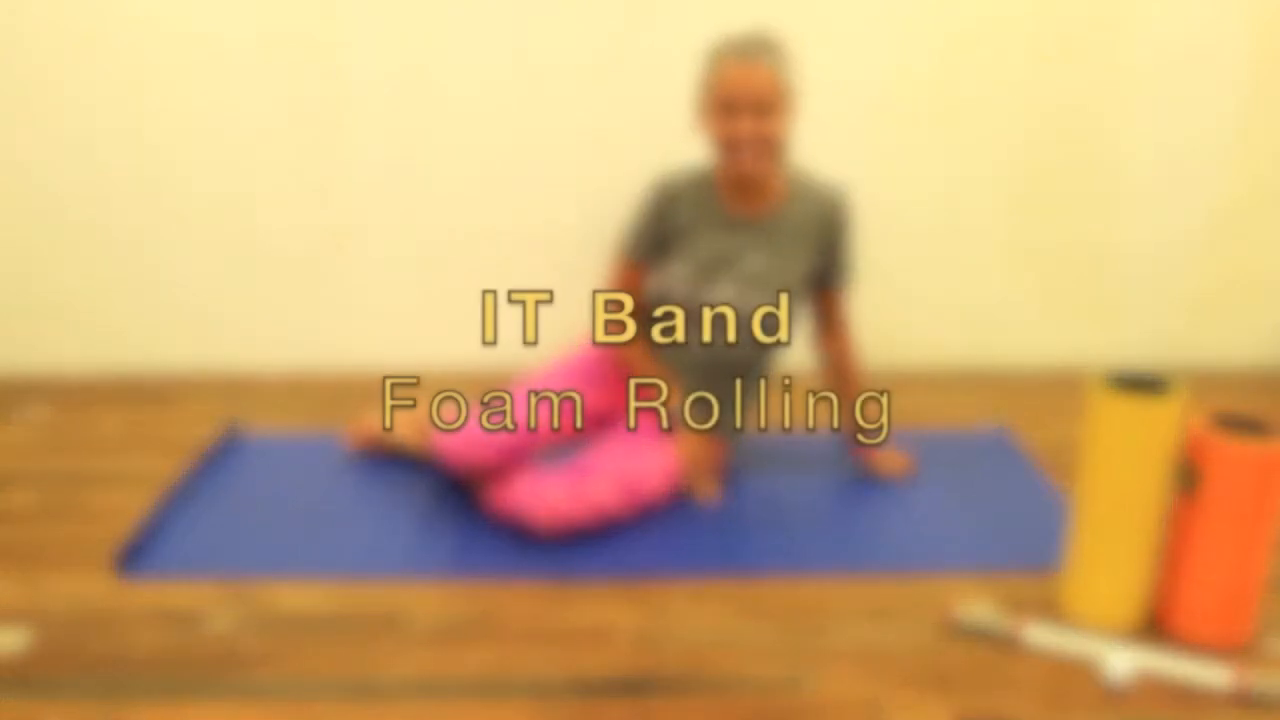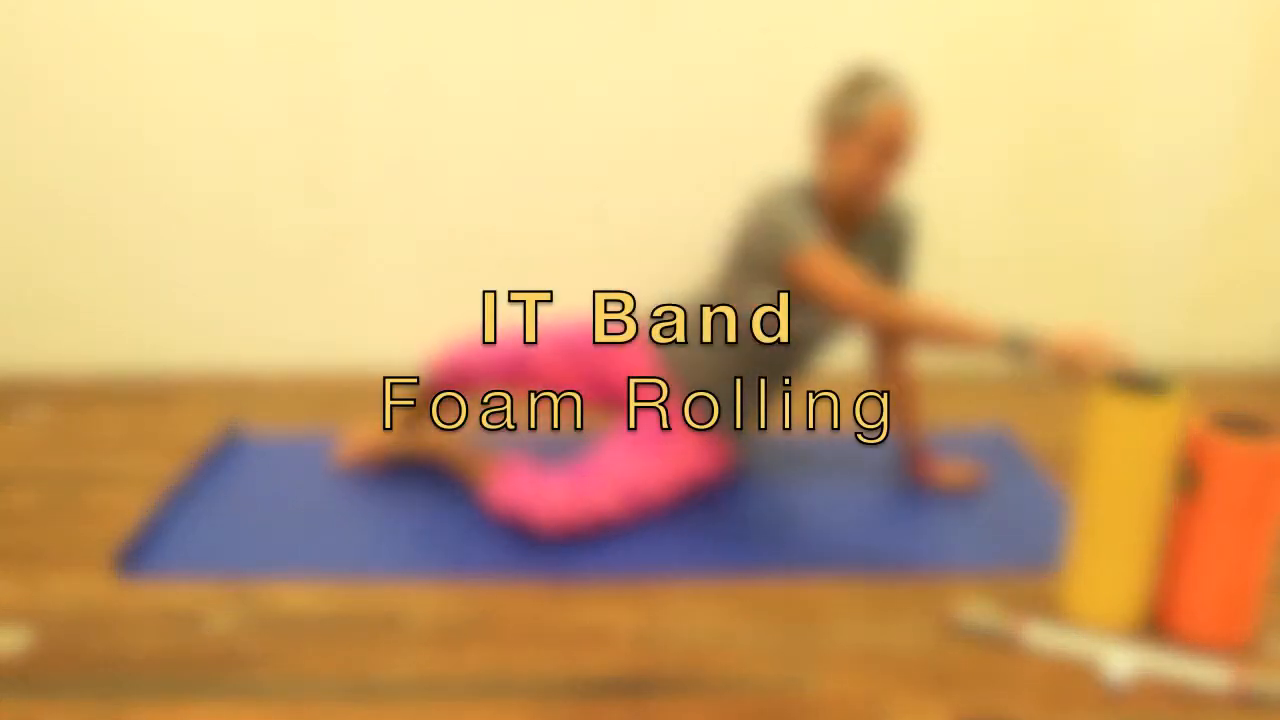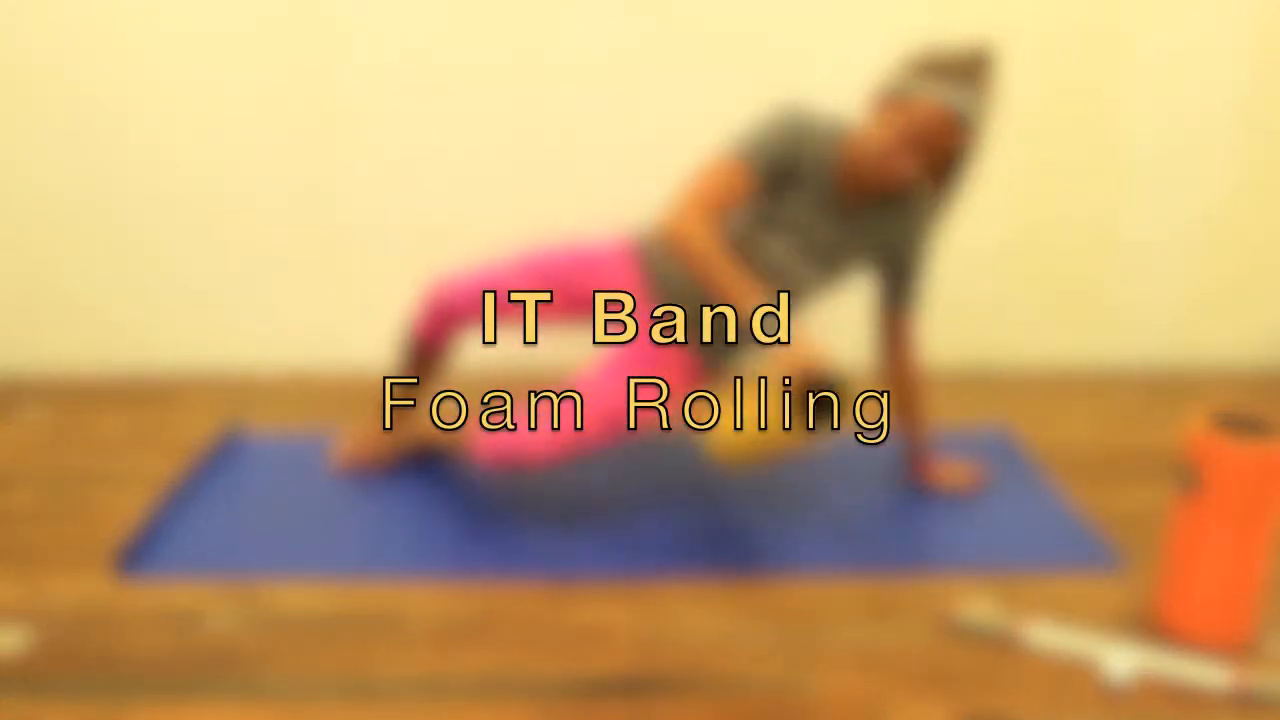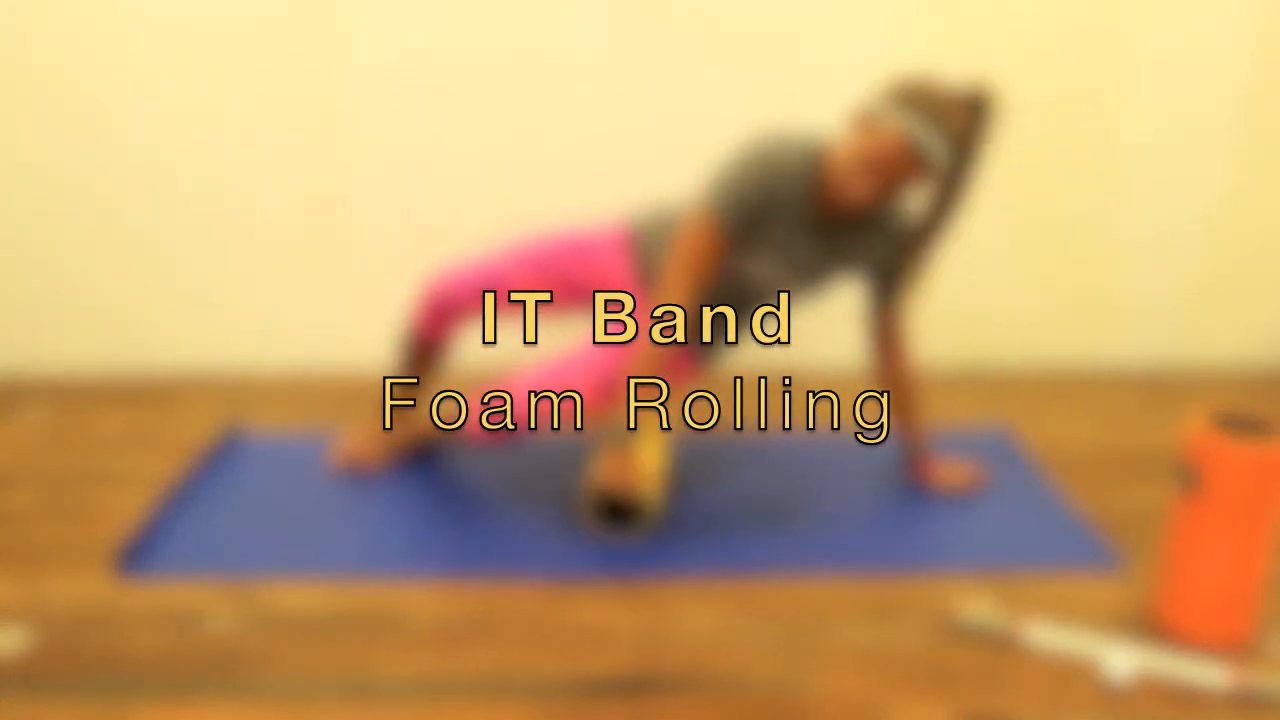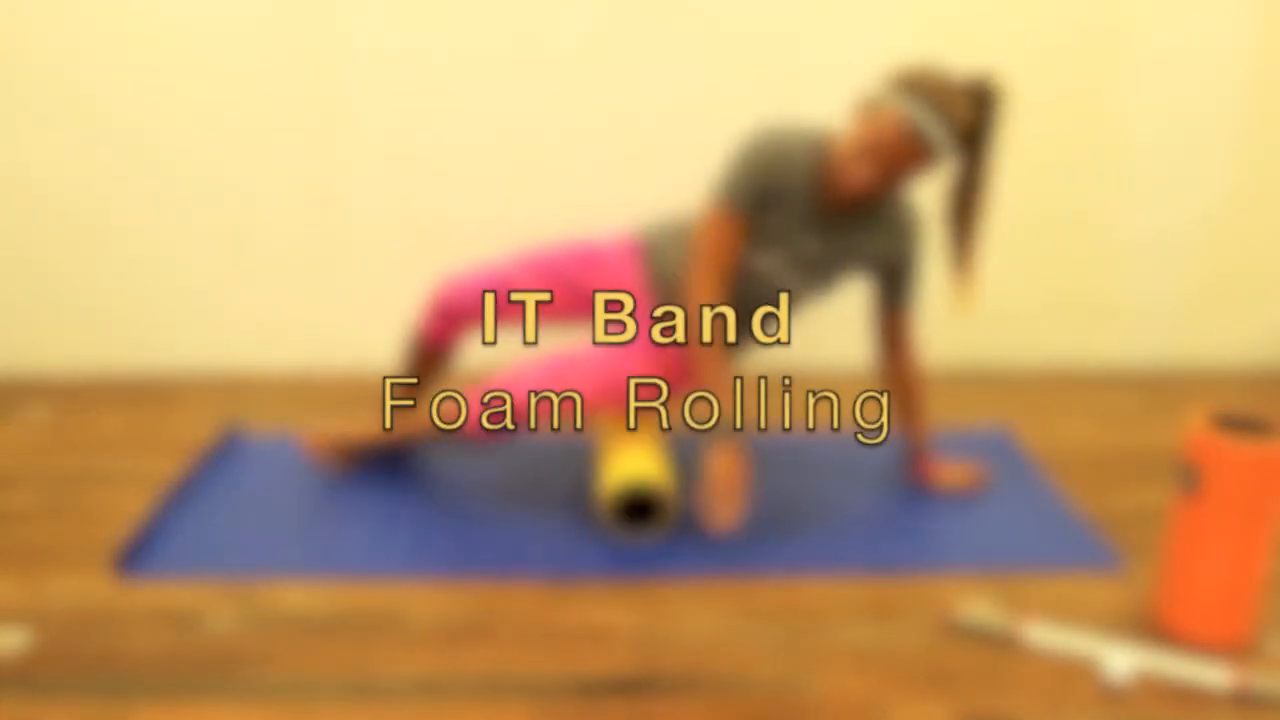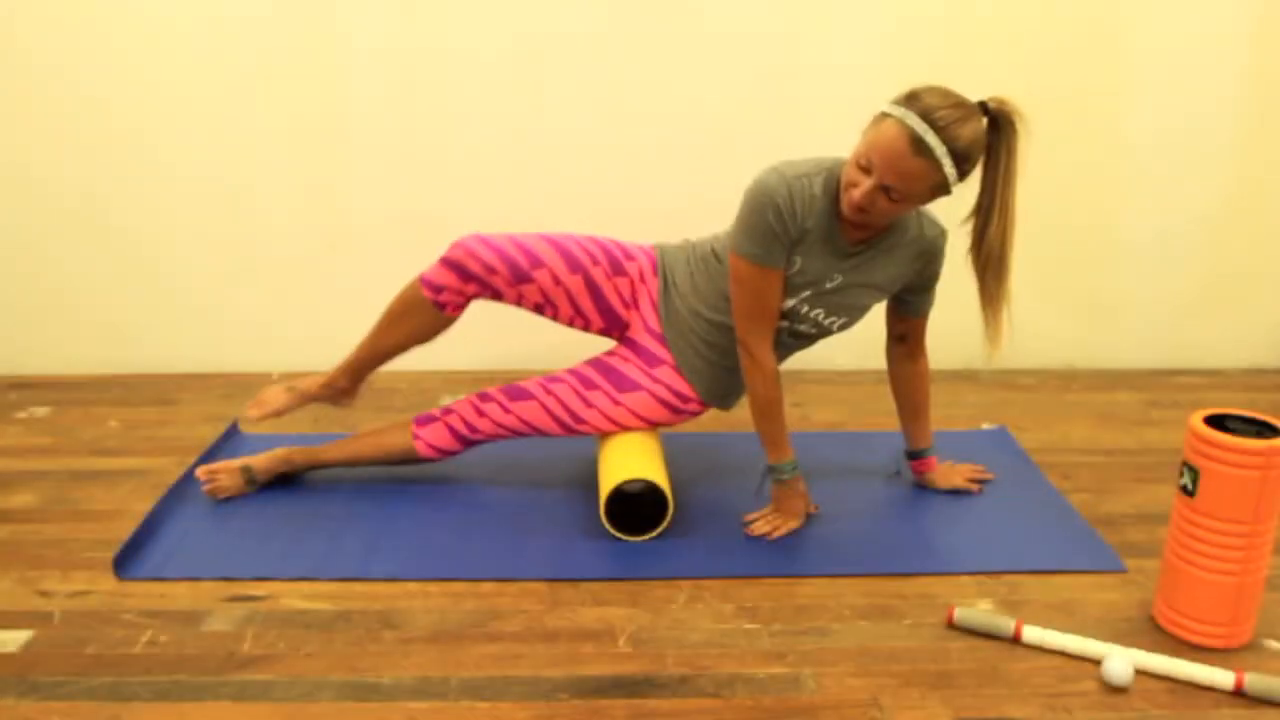
dt=0.7s
person 1, frame 1
left shoulder: (821, 213)
right shoulder: (673, 199)
left elbow: (833, 331)
left wrist: (865, 444)
right wrist: (680, 412)
left hip: (700, 421)
right hip: (623, 371)
left knee: (547, 508)
right knee: (478, 449)
left ankle: (427, 441)
right ankle: (422, 430)
person 1, frame 2
left shoulder: (890, 230)
right shoulder: (784, 210)
left elbow: (891, 349)
right elbow: (870, 309)
left wrist: (918, 458)
right wrist: (1028, 342)
left hip: (703, 429)
right hip: (652, 356)
left knee: (546, 507)
right knee: (472, 363)
left ankle: (441, 450)
right ankle: (413, 427)
person 1, frame 3
left shoulder: (900, 226)
right shoulder: (797, 136)
left elbow: (897, 347)
right elbow: (686, 220)
left wrist: (921, 458)
right wrist: (774, 335)
left hip: (682, 352)
right hip: (635, 274)
left knee: (516, 446)
right knee: (450, 301)
left ankle: (418, 435)
right ankle: (400, 414)
person 1, frame 4
left shoulder: (883, 234)
right shoulder: (770, 165)
left elbow: (889, 349)
right elbow: (670, 298)
left wrist: (920, 458)
right wrist: (624, 434)
left hip: (684, 340)
right hip: (631, 259)
left knee: (508, 412)
right knee: (448, 295)
left ankle: (411, 433)
right ankle: (395, 412)
person 1, frame 5
left shoulder: (890, 232)
right shoulder: (773, 155)
left elbow: (896, 349)
right elbow: (706, 291)
left wrist: (920, 456)
right wrist: (725, 440)
left hip: (677, 346)
right hip: (639, 267)
right knee: (455, 301)
left ankle: (377, 440)
right ankle: (393, 415)
person 1, frame 6
left shoulder: (920, 248)
right shoulder: (784, 194)
left elbow: (906, 352)
right elbow: (757, 347)
left wrist: (922, 459)
right wrist: (786, 476)
left hip: (681, 377)
right hip: (647, 286)
left knee: (477, 419)
right knee: (472, 261)
left ankle: (294, 459)
right ankle: (341, 381)
